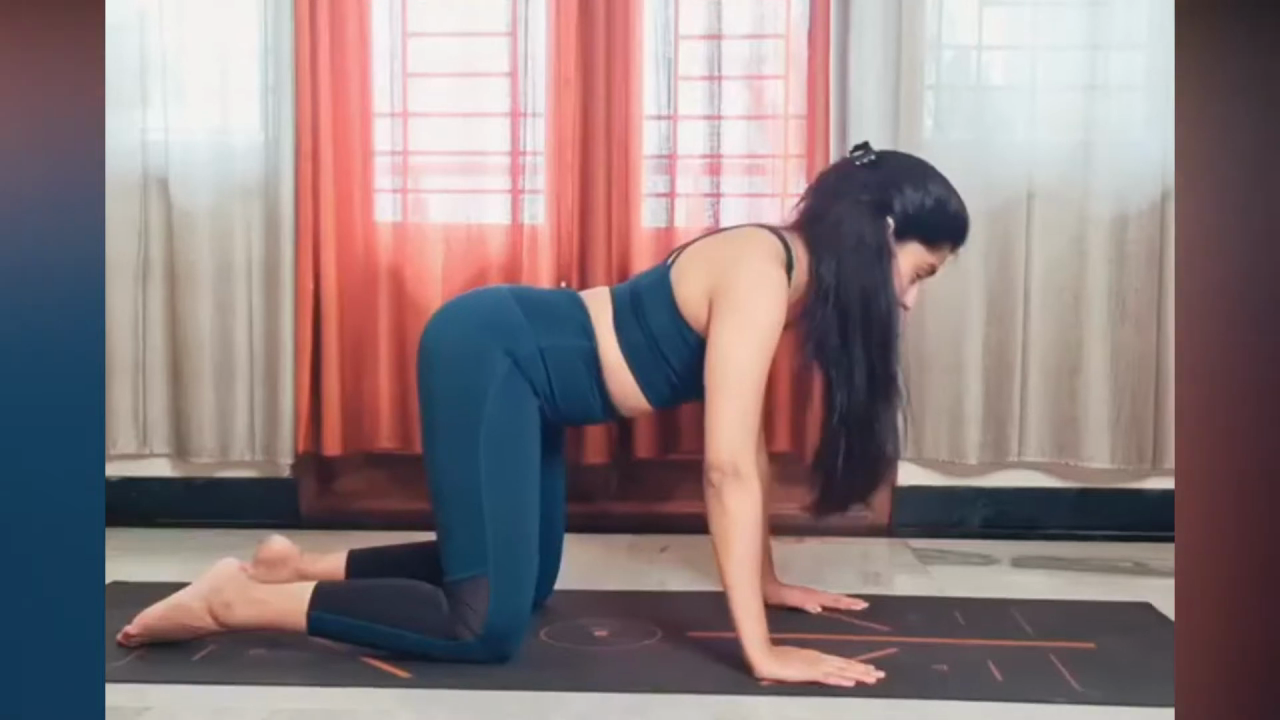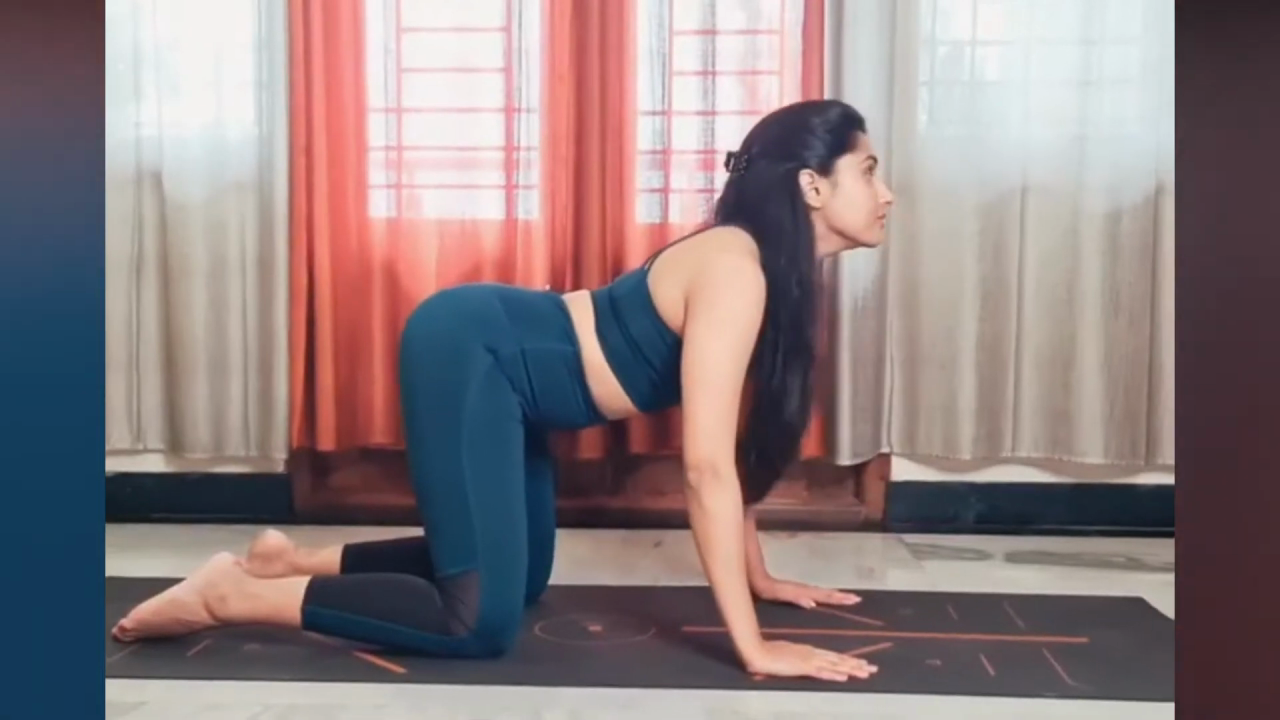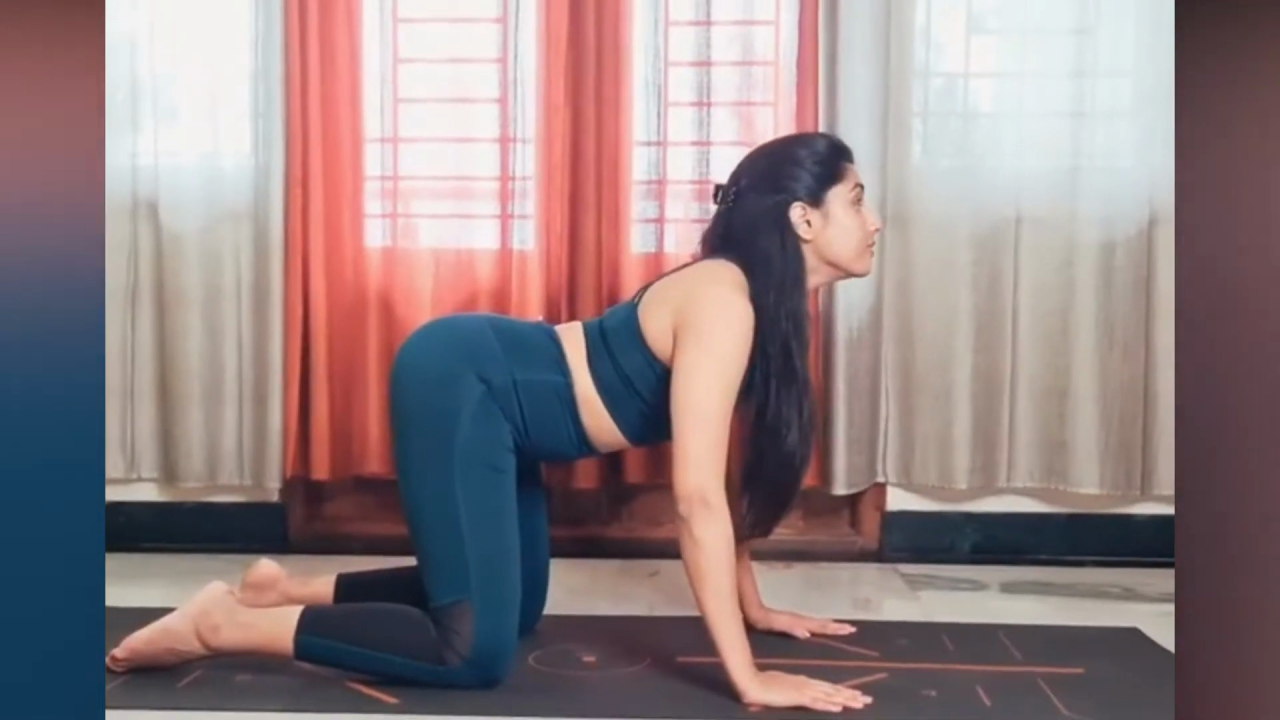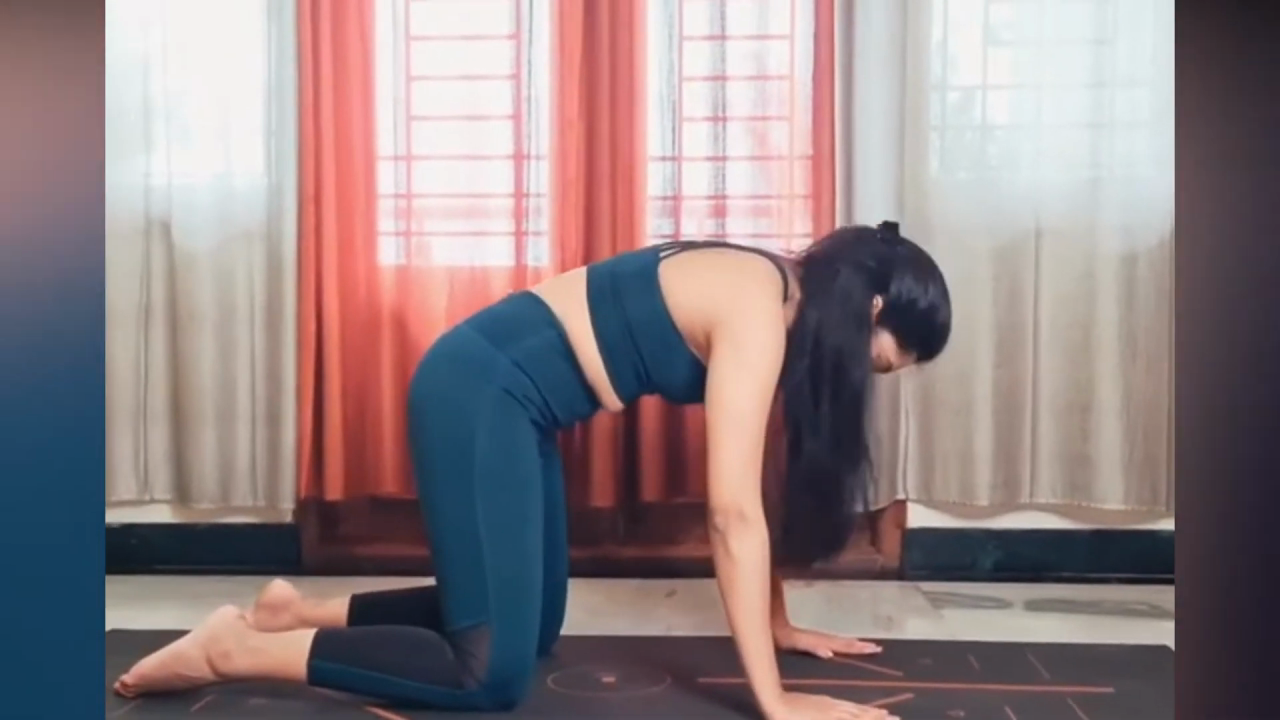
dt=0.7s
person 1, frame 1
left shoulder: (781, 269)
right shoulder: (760, 275)
left elbow: (740, 443)
right elbow: (729, 469)
left wrist: (766, 579)
right wrist: (760, 650)
left hip: (515, 366)
right hip: (485, 357)
left knee: (526, 578)
right knee: (487, 626)
left ankle: (299, 564)
right ankle: (243, 600)
person 1, frame 2
left shoulder: (773, 269)
right shoulder: (736, 272)
left elbow: (730, 445)
right elbow: (707, 468)
left wrist: (757, 576)
right wrist: (752, 647)
left hip: (496, 361)
right hip: (465, 352)
left knee: (521, 575)
right knee: (481, 621)
left ankle: (292, 559)
right ankle: (231, 595)
person 1, frame 3
left shoulder: (769, 306)
right shoulder: (726, 304)
left elbow: (722, 476)
right elbow: (699, 499)
left wrist: (753, 605)
left hip: (487, 392)
right hip: (457, 383)
left knee: (517, 605)
right knee: (476, 653)
left ankle: (287, 588)
right ankle: (225, 623)
person 1, frame 4
left shoulder: (779, 298)
right shoulder: (758, 310)
left elbow: (751, 486)
right elbow: (734, 513)
left wrist: (777, 625)
left hip: (509, 395)
right hip: (478, 392)
left knee: (530, 625)
left ankle: (302, 610)
right ankle: (238, 647)
